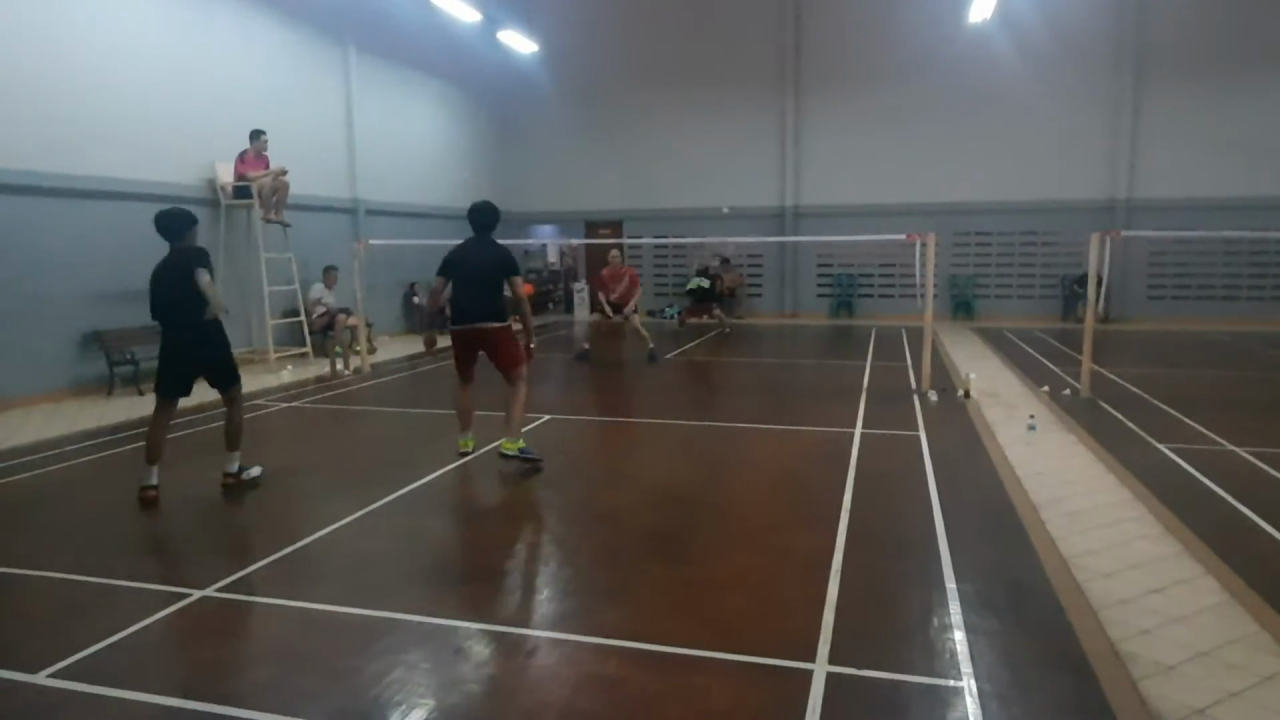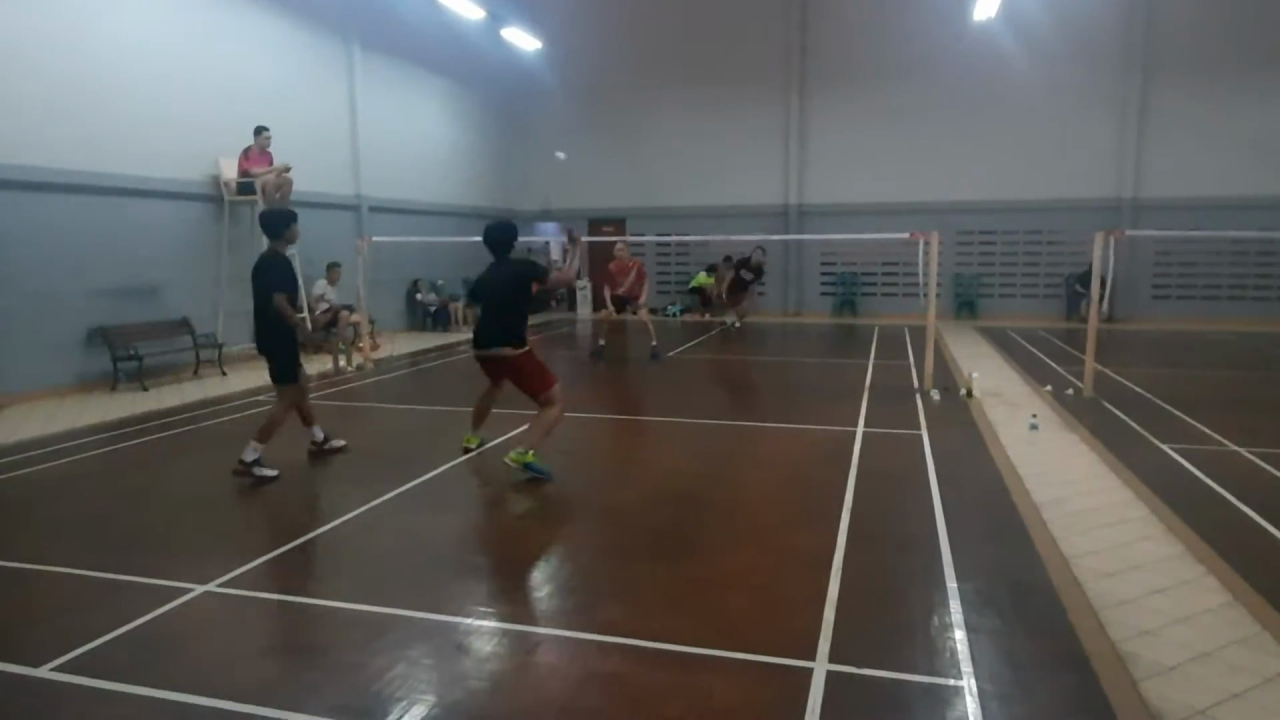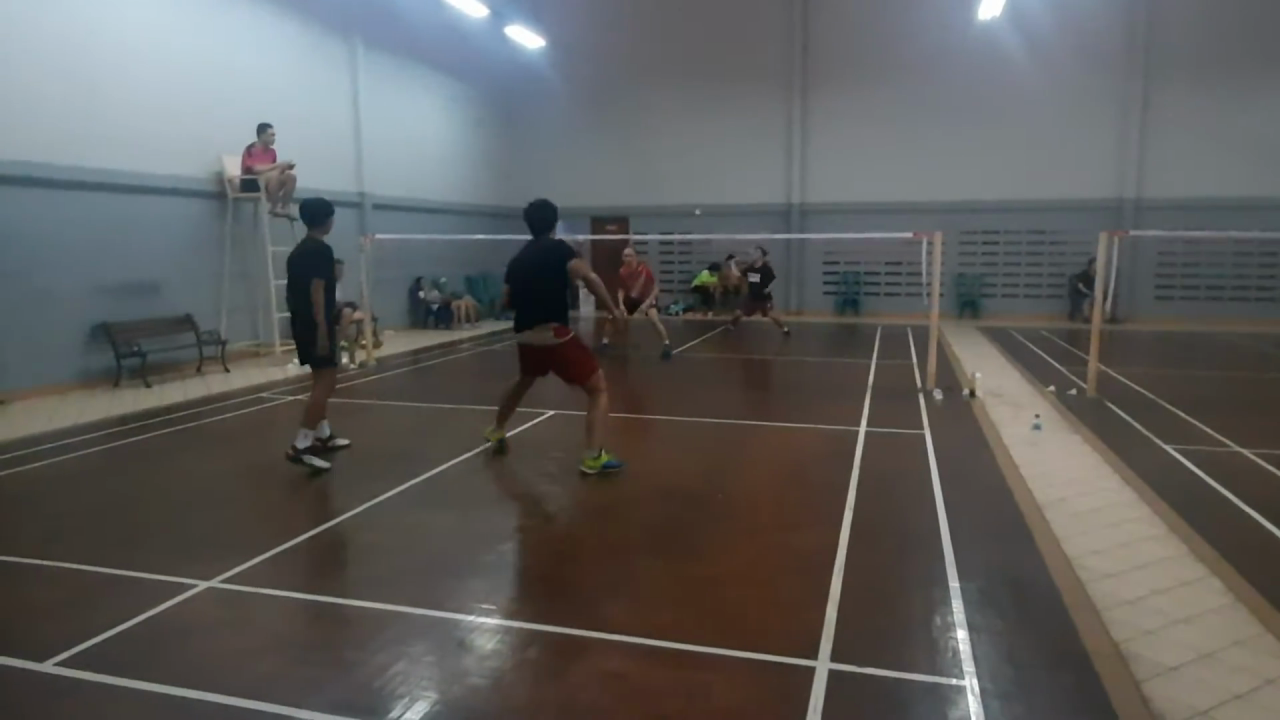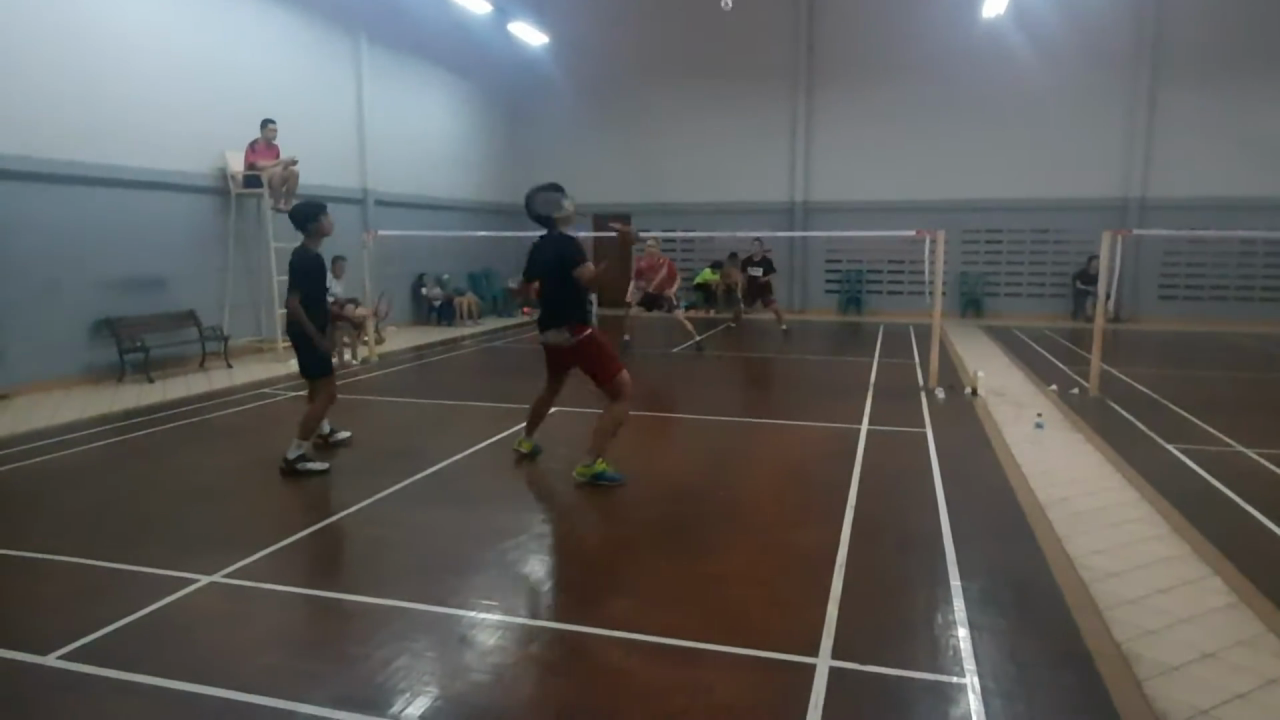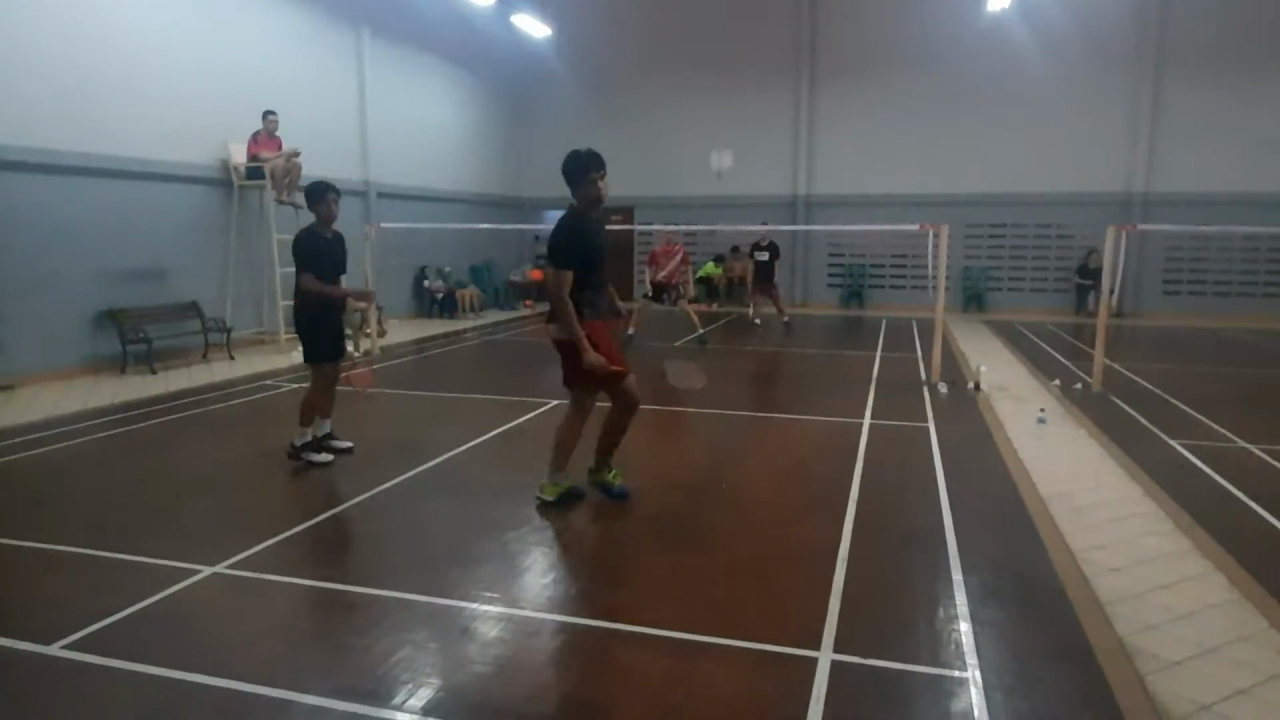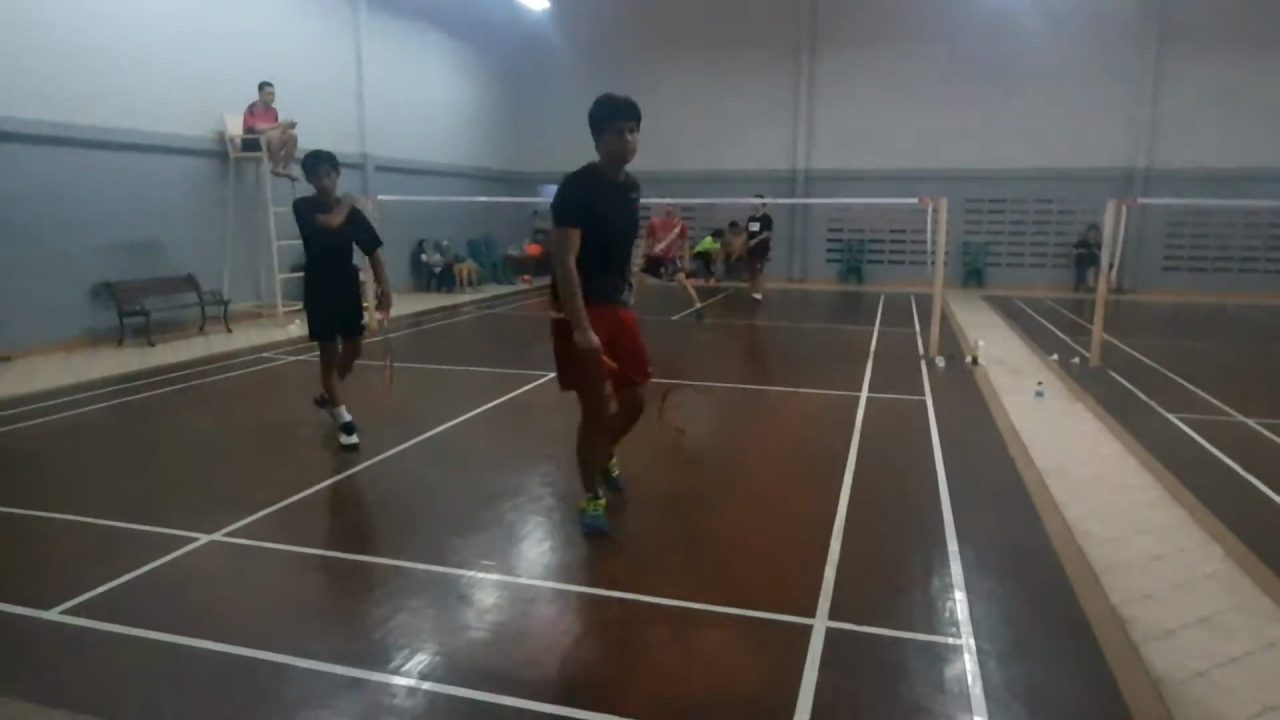
dt=0.5s
person 1, frame 1
left shoulder: (455, 254)
right shoulder: (503, 254)
left elbow: (435, 292)
right elbow: (521, 297)
left wrist: (429, 328)
right wrist: (530, 336)
left hip: (460, 326)
right hip: (494, 324)
left knee: (465, 381)
right knee: (518, 380)
left ankle: (465, 440)
right ankle: (512, 442)
person 1, frame 2
left shoulder: (483, 279)
right shoulder: (522, 268)
left elbow: (471, 302)
right elbow: (567, 279)
right wrist: (575, 250)
left hip: (482, 348)
right hip: (511, 349)
left knee: (495, 384)
right knee: (553, 404)
left ankle: (473, 437)
right ankle: (522, 455)
person 1, frame 3
left shoulder: (516, 260)
right shoulder: (558, 249)
left elbow: (506, 302)
right elbow: (589, 278)
right wrist: (612, 309)
left hip: (525, 336)
right hip: (555, 334)
left knee: (524, 382)
right knee: (598, 389)
left ankle: (497, 432)
right ankle: (593, 457)
person 1, frame 4
left shoulder: (538, 248)
right shoulder: (566, 243)
left elbow: (527, 285)
right elbow: (590, 280)
left hip: (550, 333)
right hip: (574, 333)
left knee: (553, 386)
right knee: (622, 392)
left ankle: (526, 441)
right ankle: (590, 465)
person 1, frame 5
left shoulder: (594, 221)
right shoulder: (570, 231)
right elbow: (560, 296)
left wrist: (614, 303)
right wrist: (584, 349)
left hip: (591, 321)
right hip: (578, 327)
left knee: (582, 403)
right knee: (628, 397)
left ankle: (554, 484)
right ankle: (601, 469)
person 1, frame 6
left shoulder: (632, 189)
right shoulder: (576, 187)
right elbow: (564, 261)
right wrist: (582, 326)
left hip: (619, 307)
right hip: (577, 313)
left knee: (635, 403)
right knee: (596, 407)
left ankle: (601, 459)
right ankle: (592, 497)
person 2, frame 1
left shoulder: (158, 273)
right shoulder: (195, 257)
right elbow: (203, 277)
right wrist: (216, 302)
left hip: (174, 347)
right hip: (209, 342)
left knee: (162, 413)
right knee: (234, 401)
left ankle: (150, 482)
right ankle: (232, 471)
person 2, frame 2
left shoulder: (265, 262)
right shoulder: (279, 263)
right elbow: (280, 304)
left hip: (271, 337)
right hip: (278, 339)
left knee: (299, 387)
right knee: (286, 399)
left ankle: (318, 439)
right ankle: (249, 459)
person 2, frame 3
left shoulder: (298, 251)
right shoulder: (321, 250)
left elbow: (292, 292)
right elbow: (317, 290)
right wrist: (322, 330)
left hip: (303, 324)
right hip: (316, 325)
left knee: (321, 381)
right knee: (325, 382)
left ankle: (322, 435)
right ankle: (301, 446)
person 2, frame 4
left shoulder: (314, 256)
right shoulder: (303, 259)
right elbow: (292, 303)
right wrist: (319, 337)
left hip: (314, 333)
right hip: (309, 335)
left knee: (318, 388)
right knee: (327, 393)
left ankle: (324, 431)
right ankle: (294, 457)
person 2, frame 5
left shoulder: (337, 239)
right shoulder: (305, 239)
right elbow: (307, 284)
right wrist: (350, 294)
left hip: (332, 316)
right hip: (312, 317)
left knee: (332, 376)
right knee: (321, 379)
left ankle: (321, 434)
right ankle: (300, 443)
person 2, frame 6
left shoulder: (351, 212)
right shoulder: (302, 207)
left elbow: (373, 251)
right elbow: (331, 222)
left wrist: (383, 285)
right wrist: (344, 204)
left hip: (348, 290)
right hip: (319, 293)
left knee: (353, 350)
right knee: (329, 356)
left ankle: (328, 396)
right ankle: (344, 421)
